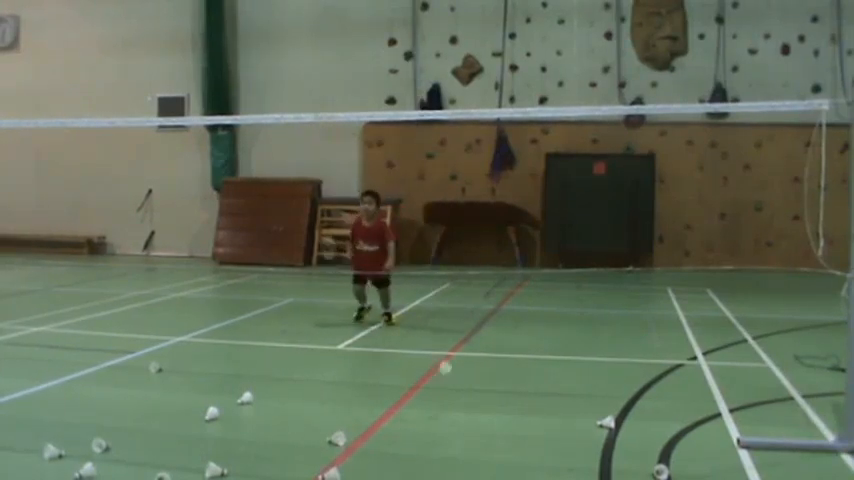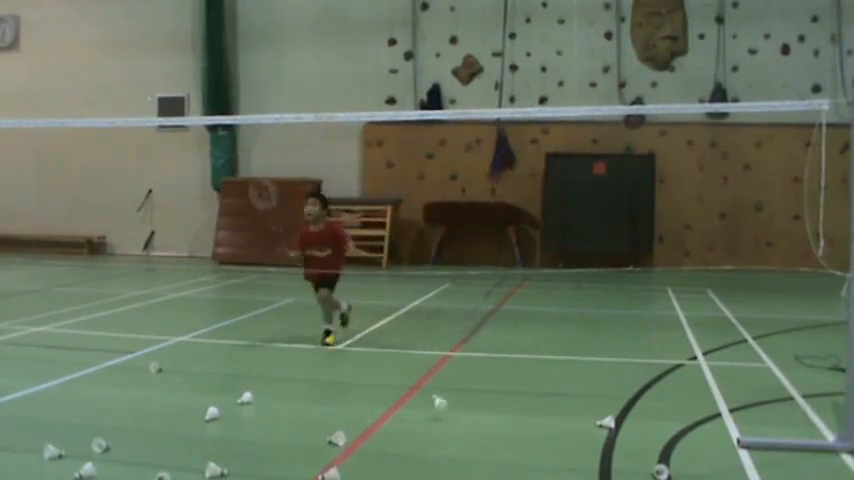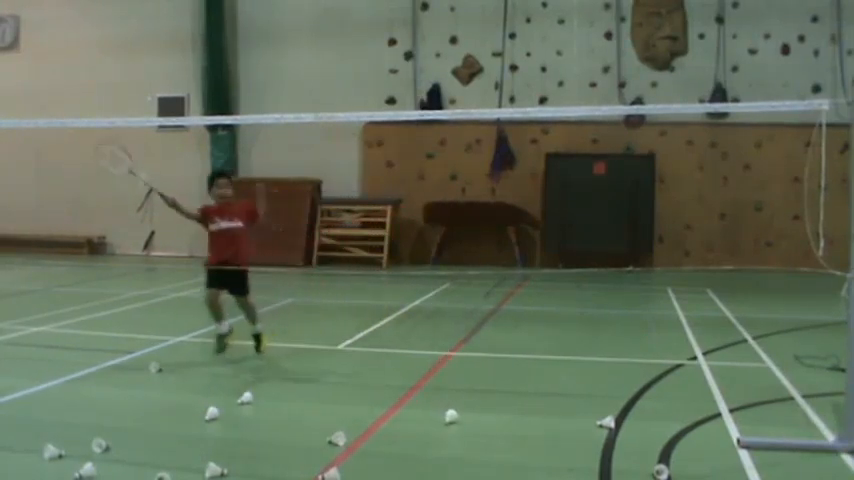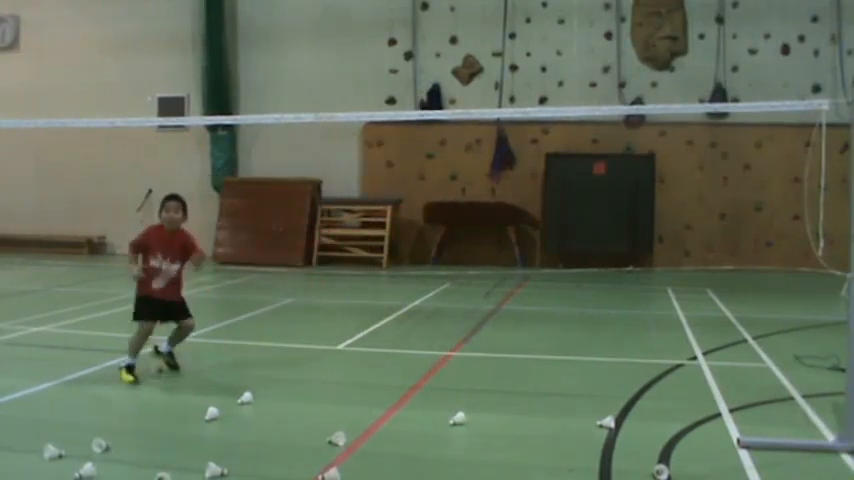
dt=0.5s
person 1, frame 1
left shoulder: (382, 225)
right shoulder: (356, 224)
left elbow: (390, 243)
right elbow: (351, 241)
left wrist: (391, 260)
right wrist: (350, 252)
left hip: (379, 264)
right hip: (361, 263)
left knee: (383, 290)
right knee: (357, 289)
left ankle: (387, 312)
right ankle: (364, 305)
person 1, frame 2
left shoulder: (333, 227)
right shoulder: (305, 231)
left elbow: (346, 242)
right elbow: (299, 252)
left wrist: (350, 248)
right wrist: (292, 255)
left hip: (331, 268)
right hip: (314, 270)
left knee: (323, 296)
right knee: (325, 298)
left ankle: (329, 330)
right ankle: (343, 307)
person 1, frame 3
left shoulder: (243, 206)
right shoulder: (209, 210)
left elbow: (257, 216)
right elbow: (194, 215)
left wrist: (260, 197)
right wrist: (176, 206)
left hip: (237, 261)
right hip: (216, 262)
left knee: (242, 299)
right knee: (211, 297)
left ankle: (257, 331)
right ankle: (223, 329)
person 1, frame 4
left shoulder: (184, 238)
right shoulder: (150, 233)
left elbow: (198, 260)
right elbow: (133, 248)
left wrist: (199, 258)
right wrist: (134, 267)
left hip: (171, 292)
right hip: (148, 291)
left knee: (188, 324)
right knee: (145, 328)
left ankle: (165, 349)
right ankle: (129, 365)
